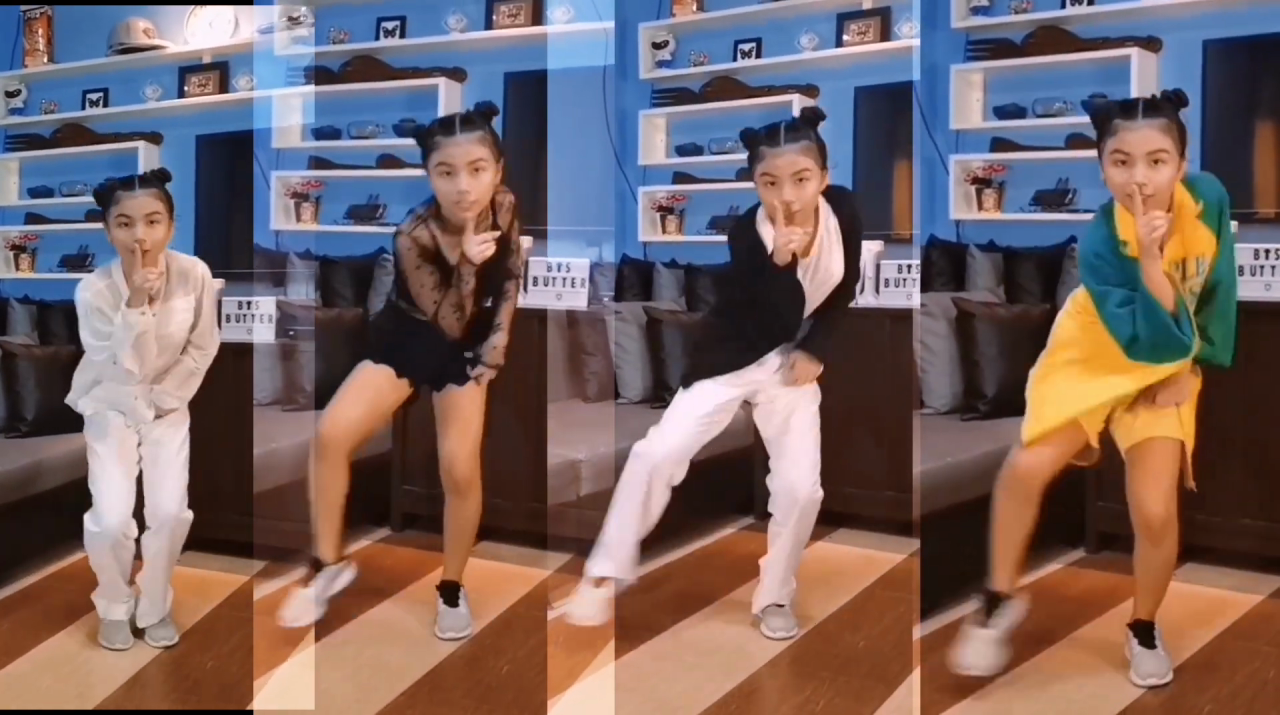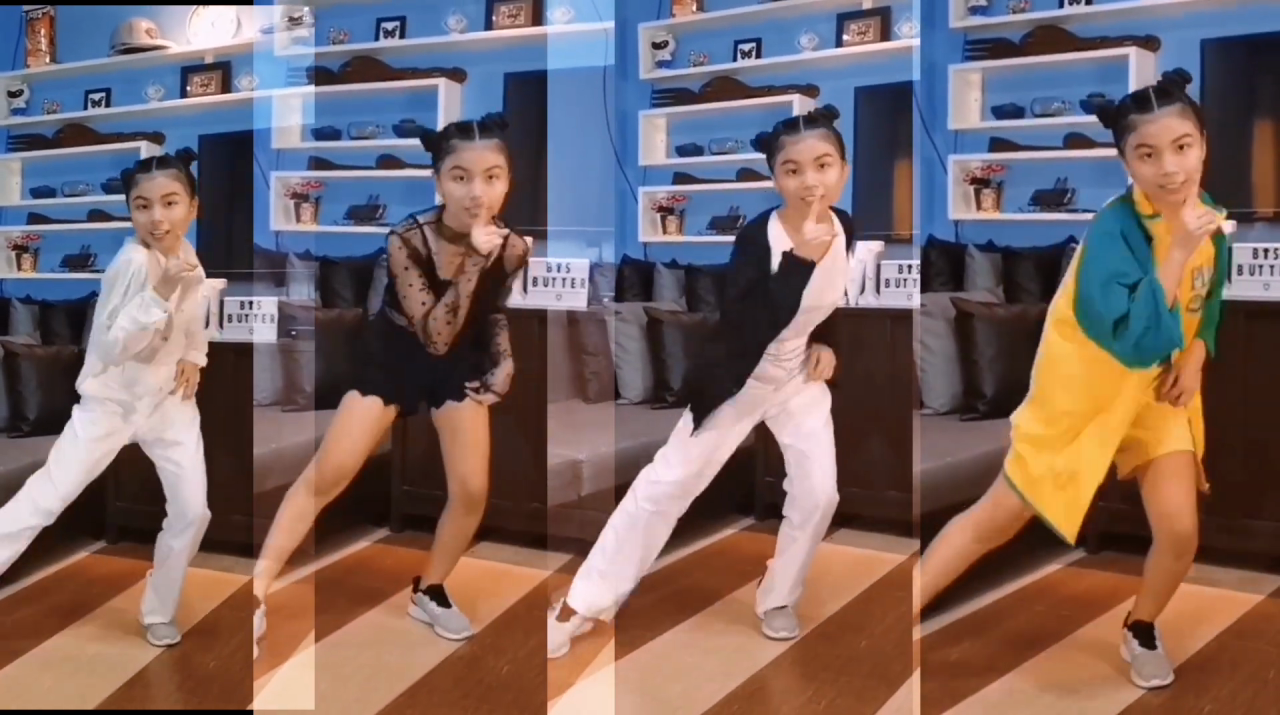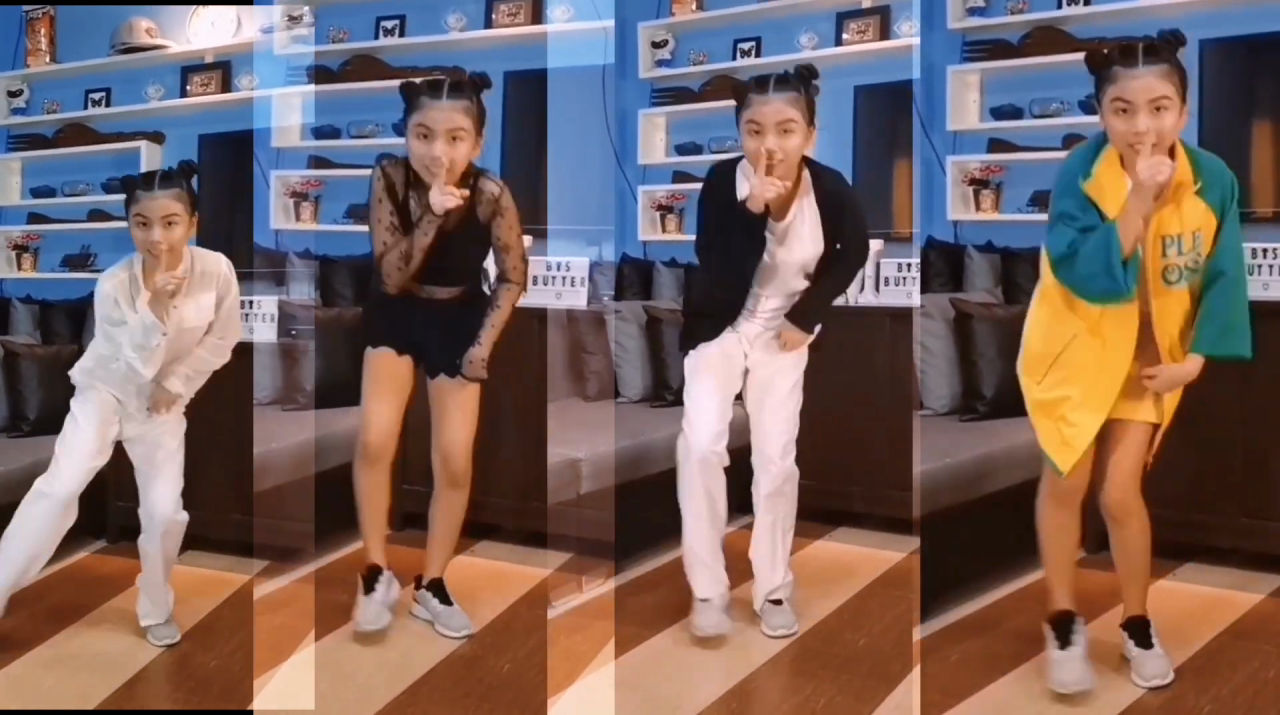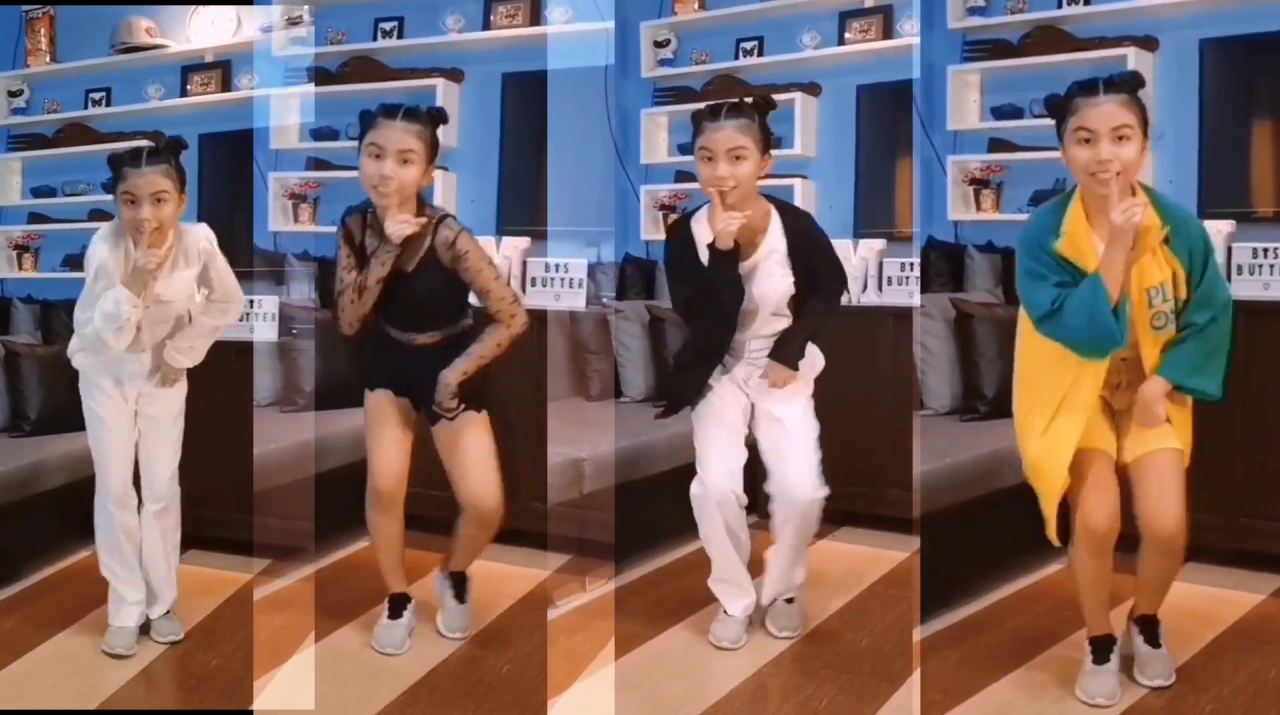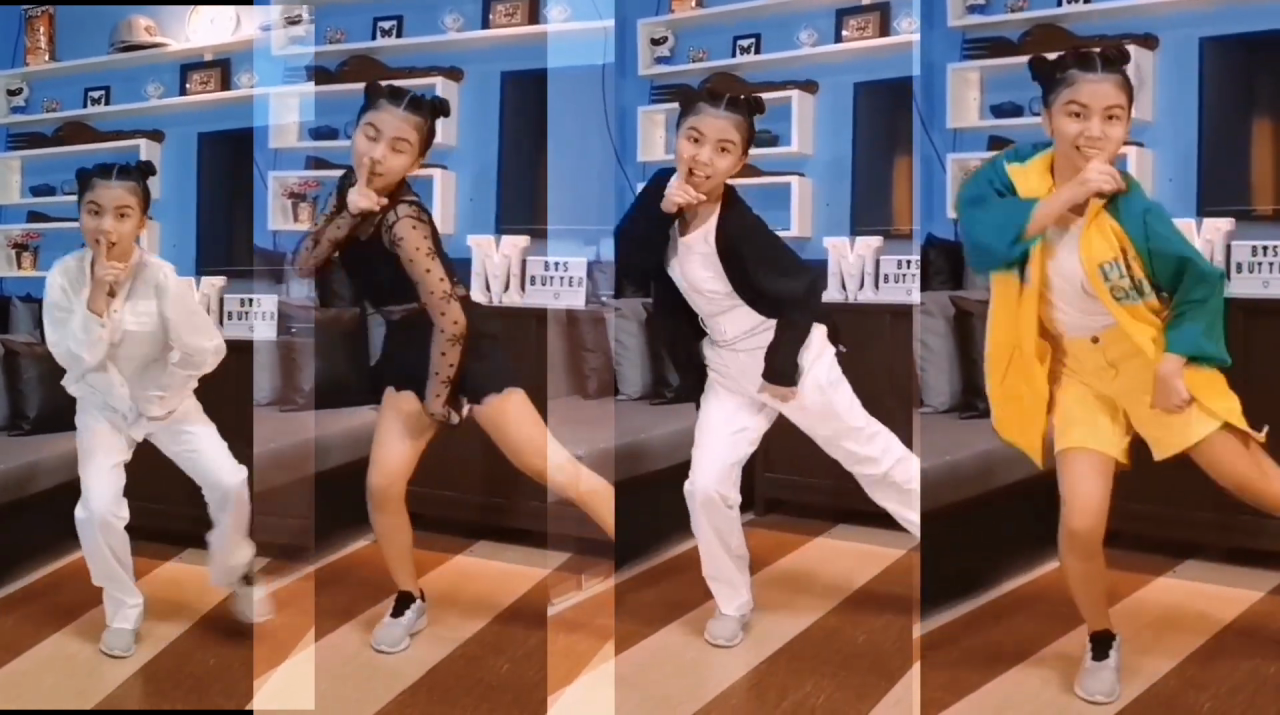
dt=0.3s
person 1, frame 1
left shoulder: (1206, 196)
right shoulder: (1099, 238)
left elbow: (1218, 283)
right elbow: (1145, 340)
left wrist: (1195, 363)
right wrist: (1150, 259)
left hip: (1167, 370)
right hip: (1089, 362)
left knee: (1156, 514)
right knee: (1024, 473)
left ankle: (1143, 628)
right ankle: (999, 600)
person 1, frame 2
left shoulder: (1204, 216)
right shoulder: (1111, 232)
right elbow: (1128, 340)
left wrist: (1198, 347)
right wrist: (1171, 254)
left hip: (1159, 386)
right hip: (1083, 386)
left knee: (1179, 532)
right knee: (1001, 516)
left ankle: (1141, 629)
person 1, frame 3
left shoulder: (1210, 179)
right shoulder: (1081, 176)
left elbow: (1224, 275)
right elbow: (1085, 278)
left wrist: (1196, 355)
right wrist: (1137, 205)
left hip: (1156, 349)
right hip: (1077, 342)
left knee: (1120, 494)
right knee: (1066, 479)
left ankle: (1137, 624)
right ankle: (1063, 621)
person 1, frame 4
left shoulder: (1174, 226)
right shoulder: (1046, 231)
left elbow: (1211, 312)
right elbow: (1080, 331)
left wrist: (1167, 383)
right wrist: (1117, 247)
left hip: (1151, 381)
right hip: (1073, 386)
left knee: (1165, 528)
right knee: (1096, 521)
left ankle: (1146, 620)
right ankle: (1099, 645)
person 1, frame 5
left shoulder: (1133, 210)
right shoulder: (1013, 176)
left elbow: (1201, 284)
right elbow: (981, 236)
left wrist: (1178, 362)
right wrist: (1066, 198)
left hip: (1153, 363)
right hip: (1075, 372)
right knee: (1080, 526)
right ankle: (1101, 641)
person 2, frame 1
left shoulder: (840, 209)
right shoulder: (748, 234)
right elbow: (771, 322)
left wrist: (815, 350)
right wrist: (782, 262)
left hip: (793, 366)
right hip: (732, 359)
left knee: (801, 490)
right knee: (659, 453)
left ankle: (773, 596)
right ankle: (606, 572)
person 2, frame 2
left shoulder: (842, 227)
right shoulder: (760, 236)
right elbow: (749, 325)
left wrist: (826, 342)
right wrist: (801, 258)
left hip: (799, 376)
right hip: (741, 377)
left knee: (818, 494)
right knee: (669, 482)
left ankle: (778, 599)
right ankle: (581, 602)
person 2, frame 3
left shoulder: (828, 188)
right shoulder: (723, 184)
left elbow: (852, 254)
right elbow: (718, 272)
left wrist: (807, 316)
right wrist: (752, 211)
left hip: (782, 333)
right hip: (719, 328)
left knee: (775, 463)
right knee: (700, 446)
left ankle: (773, 587)
right ankle: (708, 588)
person 2, frame 4
left shoulder: (794, 225)
right shoulder: (686, 231)
left elbow: (829, 287)
right elbow: (702, 318)
left wrist: (791, 351)
right wrist: (723, 252)
left hip: (780, 367)
right hip: (719, 371)
left knee: (801, 491)
right knee: (715, 488)
left ankle: (782, 589)
right ankle: (735, 600)
person 2, frame 5
left shoulder: (735, 222)
right shoulder: (665, 192)
left elbow: (803, 290)
right elbow: (631, 269)
left wrist: (784, 367)
right wrist: (662, 209)
left hip: (790, 359)
right hip: (729, 370)
left knee: (877, 458)
right knee: (706, 486)
right ankle: (732, 601)
person 3, frame 1
left shoulder: (503, 207)
right shoulder: (416, 235)
right elbow: (447, 322)
left wrist: (501, 331)
right wrist: (468, 264)
left hip: (466, 343)
right hip: (404, 338)
left knee: (461, 473)
right knee: (332, 436)
left ankle: (451, 587)
right ankle: (328, 563)
person 3, frame 2
left shoulder: (509, 246)
right shoulder: (410, 239)
right elbow: (434, 336)
left wrist: (507, 356)
right wrist: (470, 259)
left hip: (462, 360)
right hip: (395, 353)
left knee: (472, 489)
right knee: (327, 474)
left ankle: (428, 590)
right ankle: (255, 596)
person 3, frame 3
left shoulder: (490, 194)
right shoulder: (389, 178)
left elbow: (512, 278)
right elbow: (390, 277)
left wrist: (483, 343)
right wrist: (430, 215)
left hip: (460, 322)
right hip: (396, 315)
left knee: (454, 465)
right knee: (374, 444)
left ankle: (430, 585)
right ankle: (375, 574)
person 3, frame 4
left shoulder: (447, 236)
right shoulder: (355, 224)
left elbow: (512, 318)
right elbow: (349, 321)
left wrist: (460, 376)
right wrist: (389, 248)
left hip: (449, 362)
right hip: (387, 362)
left knee: (485, 505)
right knee: (385, 489)
left ankle: (455, 575)
right ankle: (398, 600)
person 3, frame 5
left shoulder: (402, 221)
right shoulder: (354, 191)
left elbow: (451, 319)
right elbow: (303, 266)
left wrist: (440, 392)
right wrist: (346, 215)
left hip: (459, 346)
right hip: (405, 348)
left knee: (553, 470)
right knee: (382, 485)
right ankle: (408, 599)
person 4, frame 1
left shoulder: (194, 273)
right shoulder: (95, 289)
left elbow: (203, 344)
right elbow: (127, 367)
left wrist: (171, 395)
right wrist: (137, 304)
left hip: (166, 407)
right hip: (110, 408)
left knee: (170, 514)
right knee: (112, 521)
left ankle: (154, 610)
right ankle: (115, 607)
person 4, frame 2
left shoulder: (184, 255)
right shoulder: (133, 260)
right elbow: (112, 346)
left wrist: (194, 356)
right wrist: (160, 291)
left hip: (169, 399)
right hip: (112, 397)
left knee: (193, 511)
right knee: (49, 494)
left ankle: (159, 611)
person 4, frame 3
left shoulder: (217, 269)
right shoulder: (115, 283)
left elbow: (222, 337)
right elbow: (130, 366)
left wrist: (178, 384)
right wrist: (155, 304)
left hip: (161, 405)
right hip: (104, 392)
left knee: (165, 514)
right knee: (58, 490)
left ankle: (155, 610)
person 4, frame 4
left shoulder: (200, 242)
right shoulder: (104, 247)
left elbow: (227, 305)
right elbow: (100, 333)
left wrist: (179, 353)
right wrist: (132, 279)
left hip: (161, 375)
right hip: (105, 375)
left knee: (162, 489)
right knee: (115, 488)
left ankle: (161, 603)
right ankle: (126, 610)
person 4, frame 5
left shoulder: (161, 276)
right shoulder: (64, 274)
left elbow: (206, 349)
right elbow: (75, 356)
left wrist: (160, 399)
right wrist: (98, 297)
left hip: (163, 401)
right hip: (102, 404)
left knee: (229, 482)
right knee: (98, 510)
left ankle: (234, 569)
right ankle: (123, 614)
